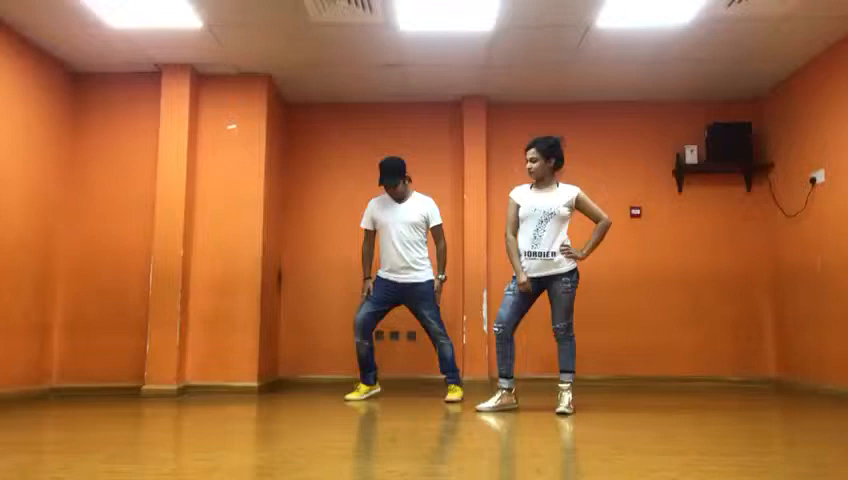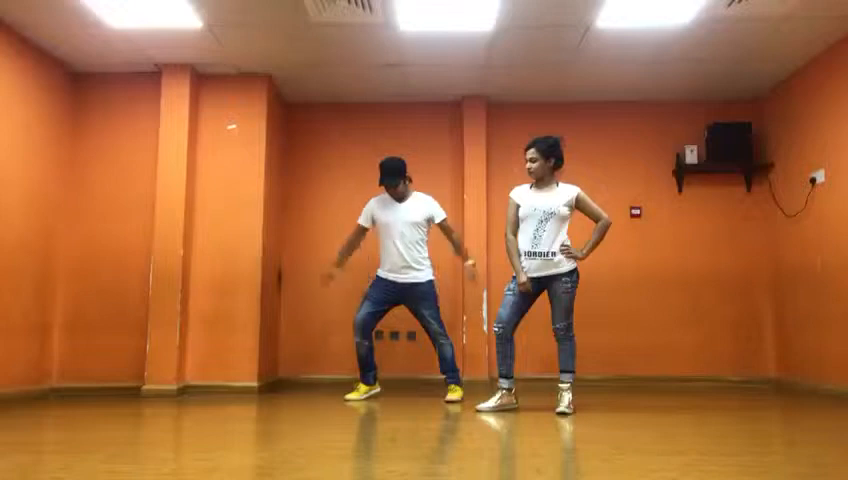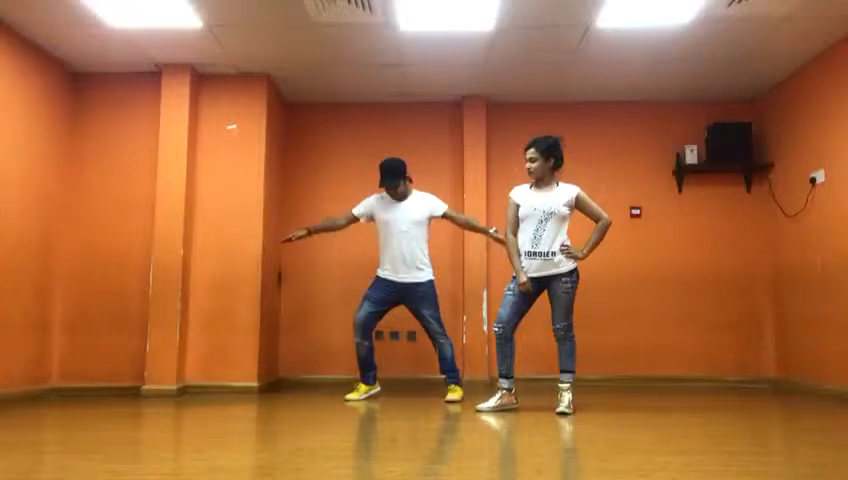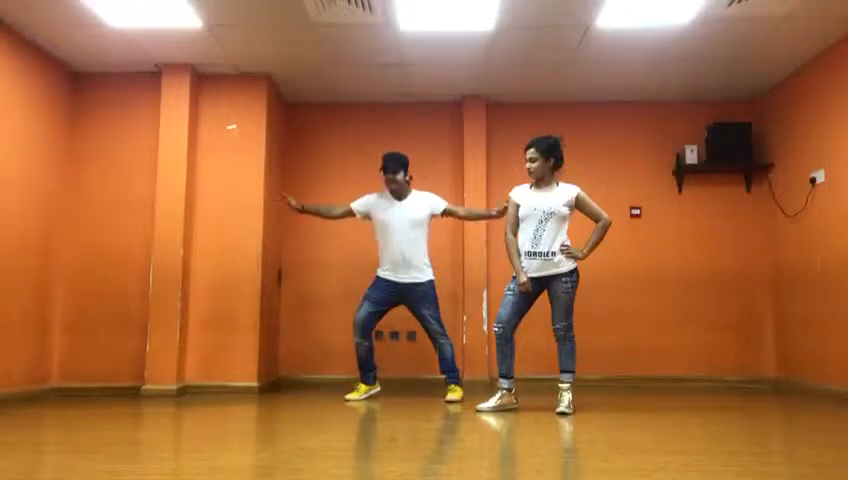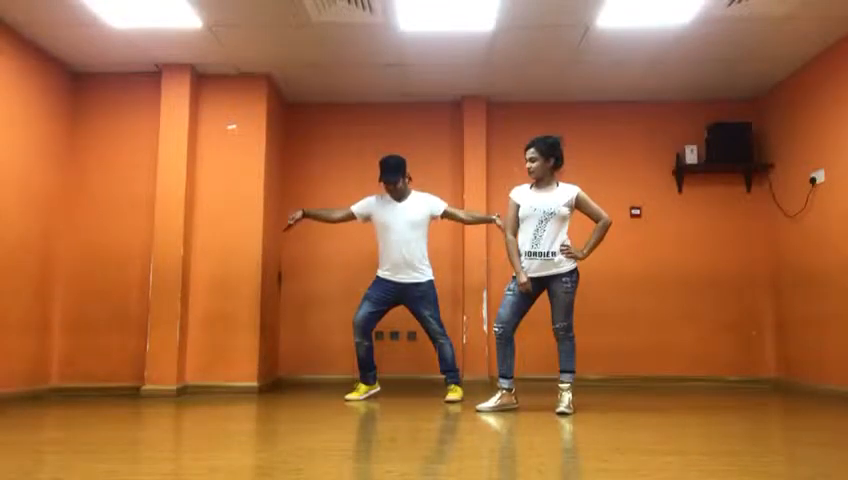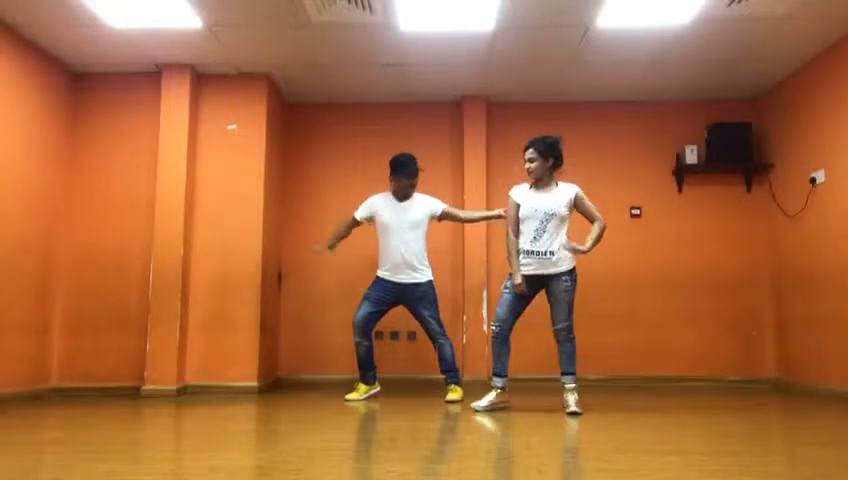
dt=0.3s
person 1, frame 1
left shoulder: (570, 193)
right shoulder: (519, 193)
left elbow: (604, 221)
right elbow: (510, 235)
left wrist: (583, 252)
right wrist: (519, 273)
left hip: (561, 273)
right hip: (527, 273)
left knee: (563, 331)
right knee: (502, 327)
left ankle: (565, 393)
right ankle: (506, 393)
person 1, frame 2
left shoulder: (570, 193)
right shoulder: (518, 193)
left elbow: (604, 220)
right elbow: (510, 235)
left wrist: (584, 252)
right wrist: (520, 273)
left hip: (561, 272)
right hip: (527, 274)
left knee: (563, 331)
right knee: (502, 327)
left ankle: (566, 393)
right ankle: (506, 393)
person 1, frame 3
left shoulder: (570, 192)
right shoulder: (519, 193)
left elbow: (604, 220)
right elbow: (510, 235)
left wrist: (584, 252)
right wrist: (520, 273)
left hip: (561, 273)
right hip: (527, 273)
left knee: (563, 331)
right knee: (502, 328)
left ankle: (566, 393)
right ankle: (506, 393)
person 1, frame 4
left shoulder: (570, 192)
right shoulder: (518, 193)
left elbow: (604, 220)
right elbow: (510, 235)
left wrist: (584, 252)
right wrist: (519, 273)
left hip: (561, 272)
right hip: (527, 273)
left knee: (563, 331)
right knee: (502, 327)
left ankle: (566, 393)
right ankle: (506, 393)
person 1, frame 5
left shoulder: (570, 193)
right shoulder: (518, 194)
left elbow: (604, 220)
right elbow: (510, 235)
left wrist: (584, 252)
right wrist: (519, 273)
left hip: (561, 272)
right hip: (527, 273)
left knee: (563, 331)
right knee: (502, 327)
left ankle: (565, 393)
right ankle: (506, 393)
person 1, frame 6
left shoulder: (570, 192)
right shoulder: (518, 193)
left elbow: (599, 221)
right elbow: (511, 235)
left wrist: (586, 247)
right wrist: (516, 273)
left hip: (560, 271)
right hip: (525, 272)
left knee: (563, 331)
right knee: (499, 326)
left ankle: (570, 393)
right ankle: (499, 391)
person 2, frame 1
left shoulder: (426, 204)
right shoulder: (375, 205)
left elbow: (440, 242)
right elbow: (368, 242)
left wrist: (440, 277)
right wrist: (367, 278)
left hip: (420, 282)
right hip: (386, 280)
left knee: (437, 332)
right knee: (361, 324)
left ankle: (454, 384)
right ankle: (369, 383)
person 2, frame 2
left shoulder: (426, 203)
right shoulder: (375, 205)
left elbow: (449, 232)
right elbow: (357, 236)
left wrist: (466, 259)
right wrist: (338, 264)
left hip: (420, 282)
right hip: (386, 280)
left knee: (437, 332)
right knee: (361, 324)
left ankle: (454, 384)
right ankle: (368, 383)
person 2, frame 3
left shoulder: (426, 201)
right shoulder: (374, 202)
left elbow: (458, 219)
right elbow: (342, 221)
left wrist: (488, 231)
right wrist: (309, 231)
left hip: (420, 282)
right hip: (386, 280)
left knee: (437, 332)
right knee: (361, 323)
left ankle: (454, 384)
right ankle: (368, 382)
person 2, frame 4
left shoulder: (426, 200)
right shoulder: (373, 201)
left elbow: (460, 212)
right elbow: (336, 211)
left wrist: (491, 213)
right wrist: (302, 208)
left hip: (420, 281)
right hip: (386, 280)
left knee: (437, 332)
right knee: (360, 323)
left ankle: (454, 384)
right ankle: (368, 382)
person 2, frame 5
left shoulder: (426, 202)
right shoulder: (373, 203)
left elbow: (461, 216)
right elbow: (336, 215)
left wrist: (491, 218)
right wrist: (305, 213)
left hip: (420, 282)
right hip: (386, 280)
left knee: (437, 332)
right knee: (360, 324)
left ankle: (454, 384)
right ankle: (368, 382)
person 2, frame 6
left shoulder: (426, 203)
right shoulder: (375, 202)
left elbow: (461, 215)
right elbow: (349, 224)
left wrist: (496, 213)
right wrist: (331, 242)
left hip: (419, 282)
right hip: (385, 280)
left knee: (437, 333)
right knee: (360, 324)
left ankle: (454, 384)
right ankle: (367, 382)
